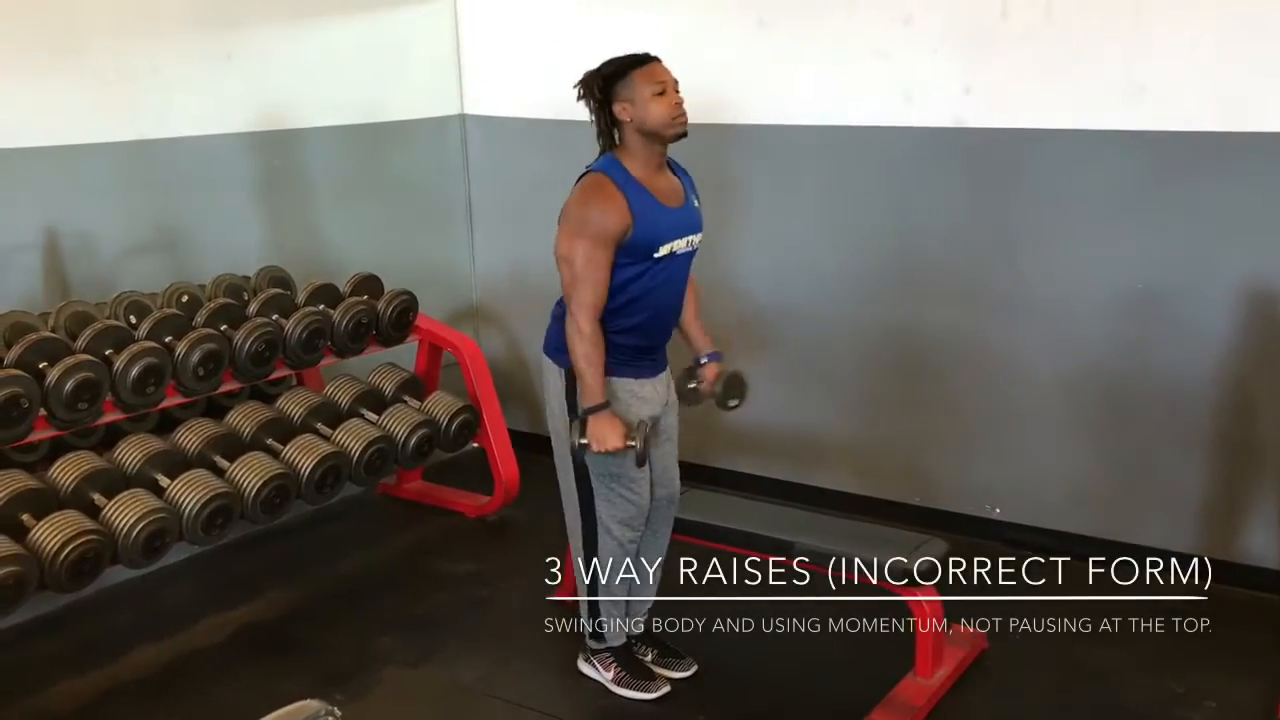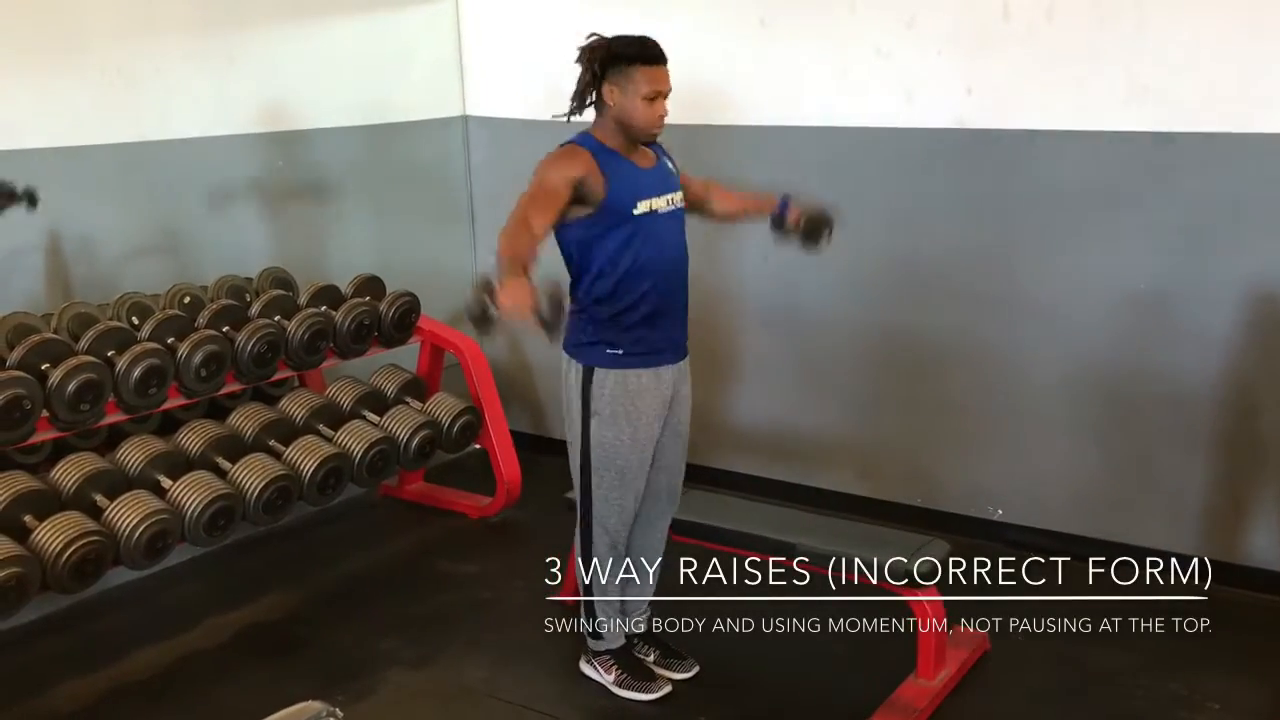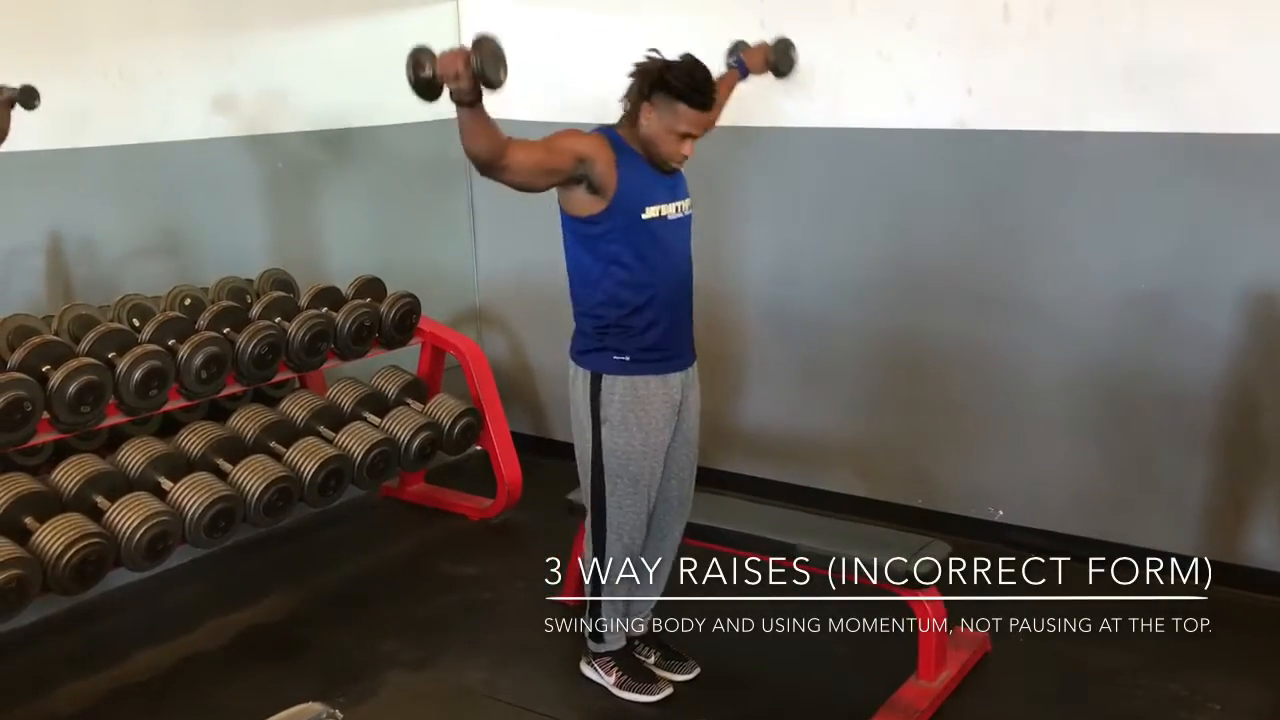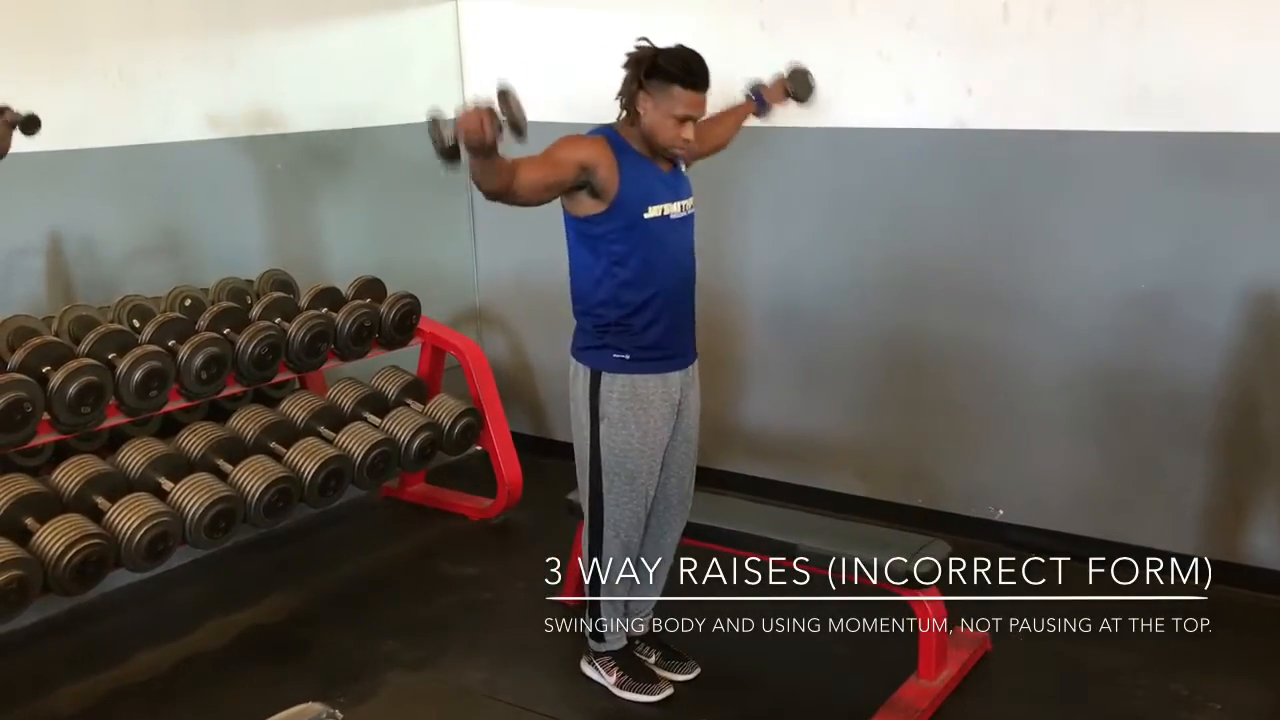
dt=0.3s
person 1, frame 1
left shoulder: (681, 181)
right shoulder: (601, 197)
right elbow: (582, 314)
left wrist: (707, 353)
right wrist: (598, 410)
left hip: (652, 373)
right hip: (595, 377)
left knee: (659, 503)
right knee: (614, 514)
left ankle: (633, 627)
right ankle: (602, 646)
person 1, frame 2
left shoulder: (657, 160)
right shoulder: (577, 165)
left elbow: (709, 198)
right elbow: (525, 221)
left wrist: (777, 208)
right wrist: (513, 275)
left hip: (668, 363)
right hip: (610, 370)
left knee: (655, 505)
right knee: (611, 513)
left ankle: (634, 626)
right ankle: (602, 647)
person 1, frame 3
left shoulder: (662, 157)
right shoulder: (589, 156)
left elbow: (704, 110)
right elbow: (497, 158)
left wrist: (742, 69)
right wrist: (466, 99)
left hip: (679, 369)
right hip: (617, 376)
left knee: (670, 512)
right knee: (619, 517)
left ankle: (636, 629)
right ankle: (603, 647)
person 1, frame 4
left shoulder: (667, 153)
right shoulder: (592, 157)
left elbow: (708, 139)
right elbow: (512, 183)
left wrist: (758, 102)
right wrist: (481, 149)
left hip: (680, 367)
right hip: (616, 374)
left knee: (668, 510)
right knee: (619, 515)
left ankle: (636, 628)
right ankle: (603, 646)
